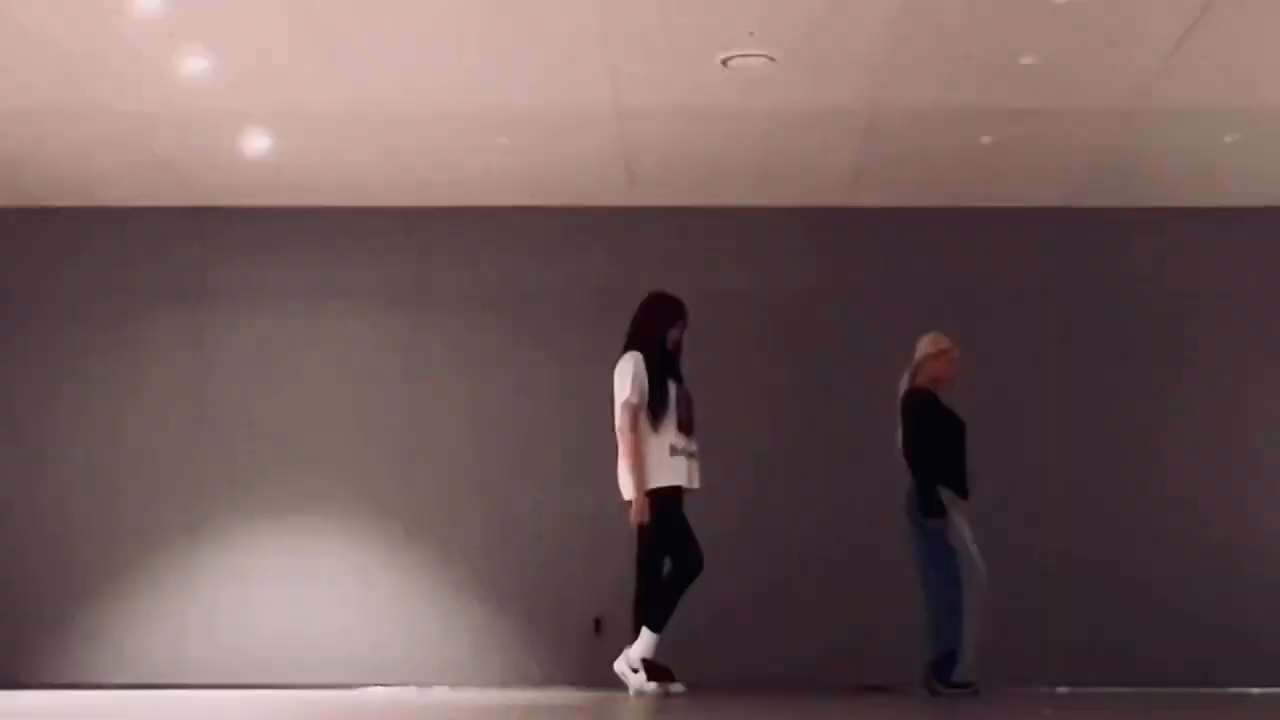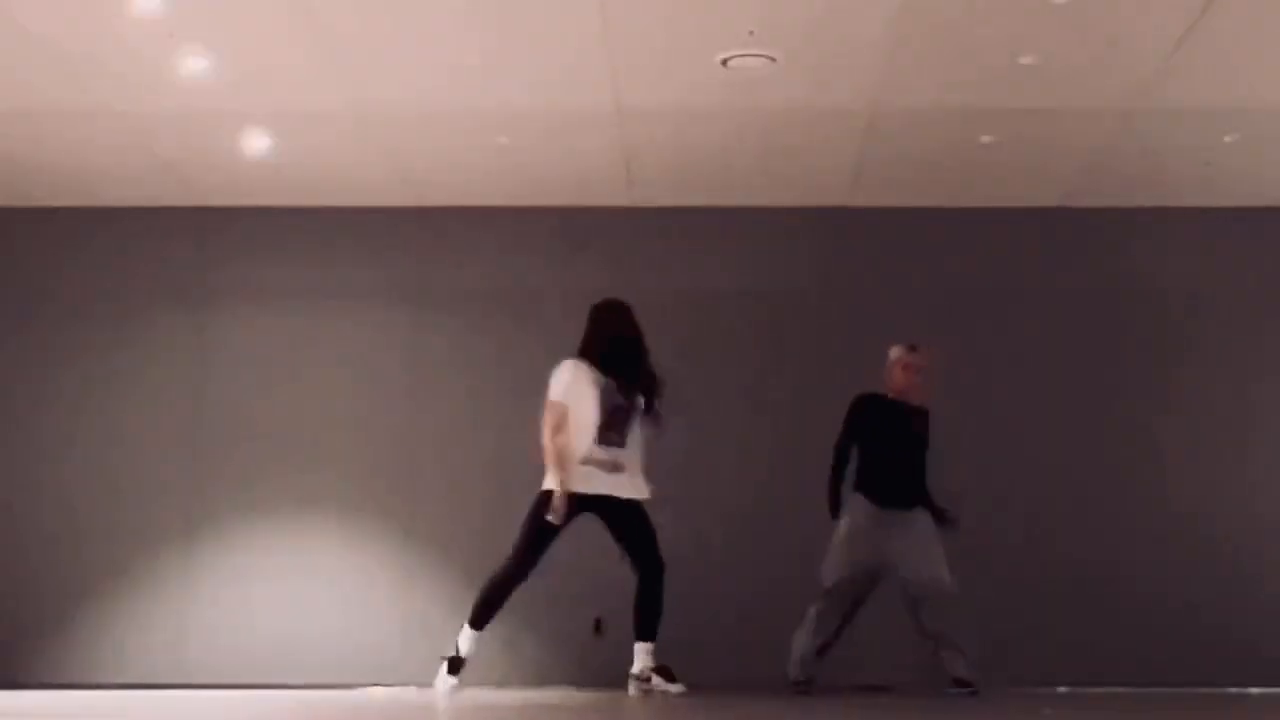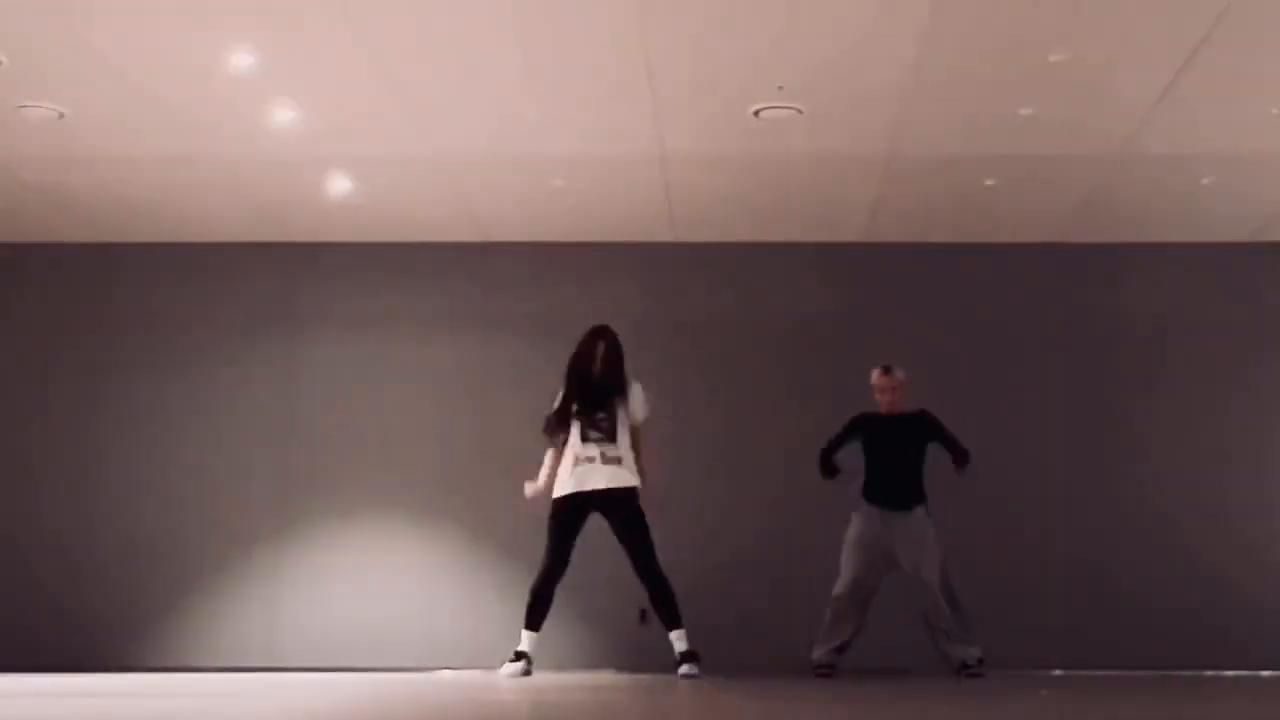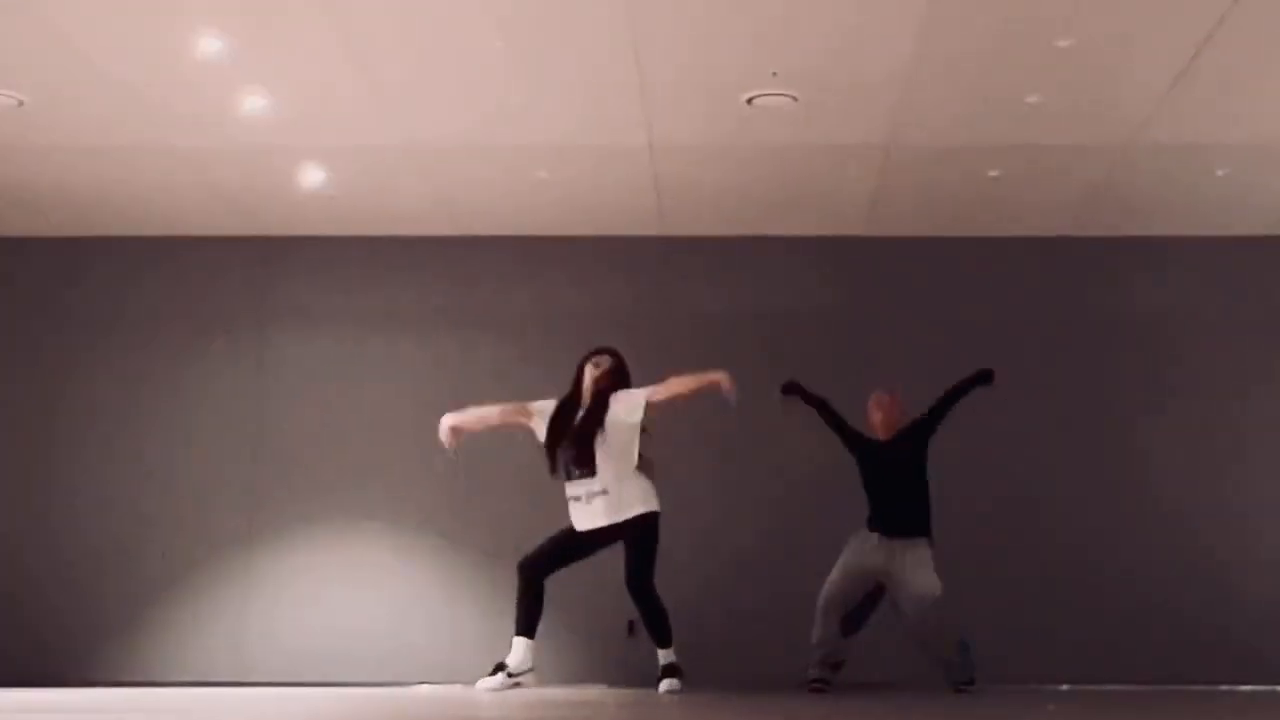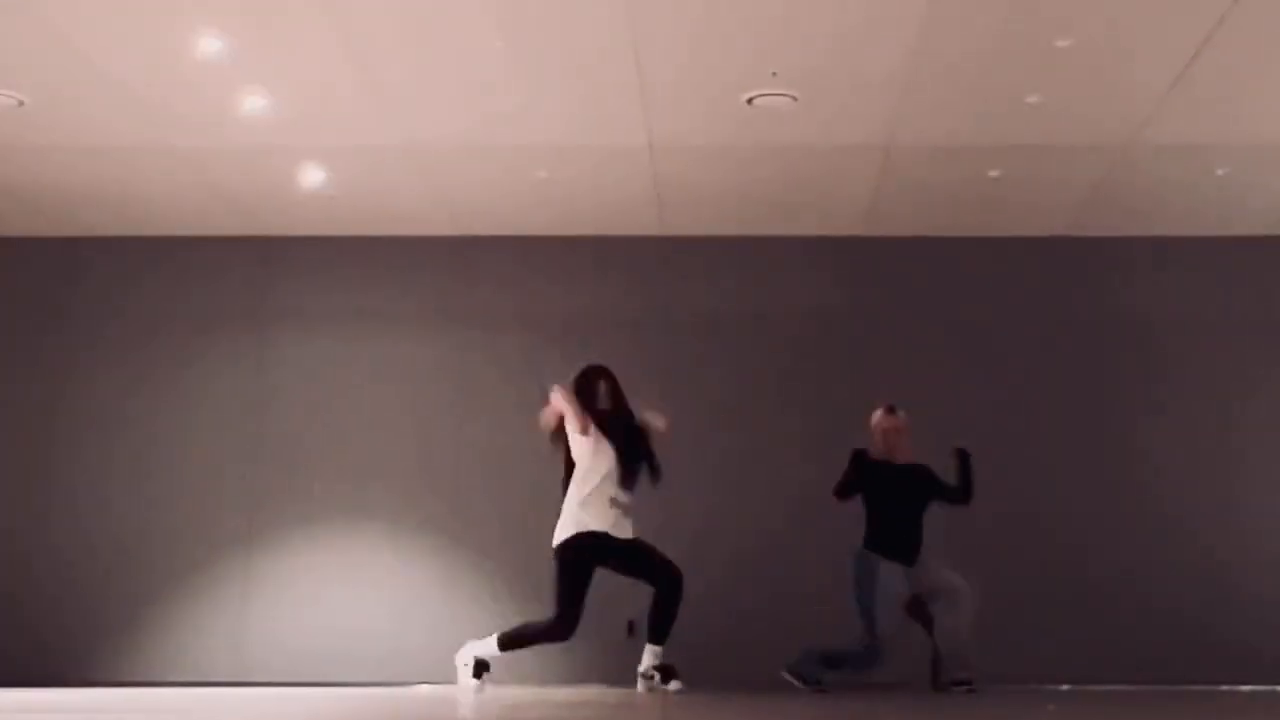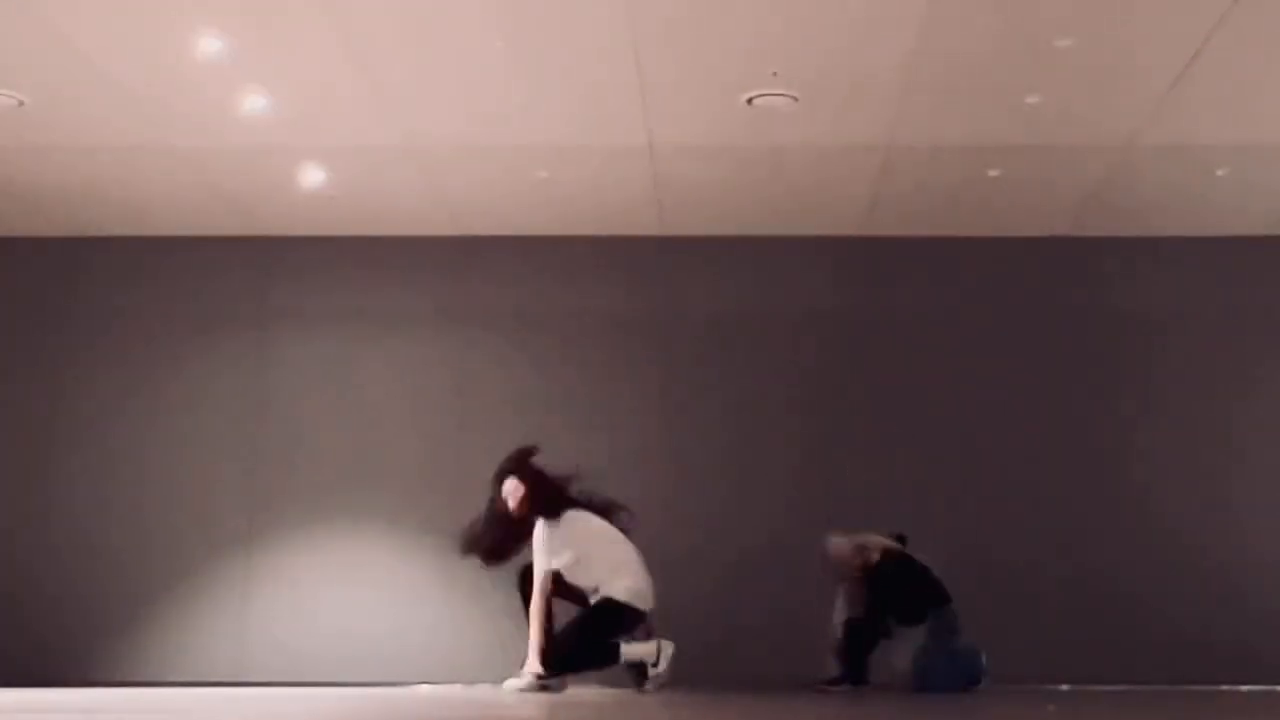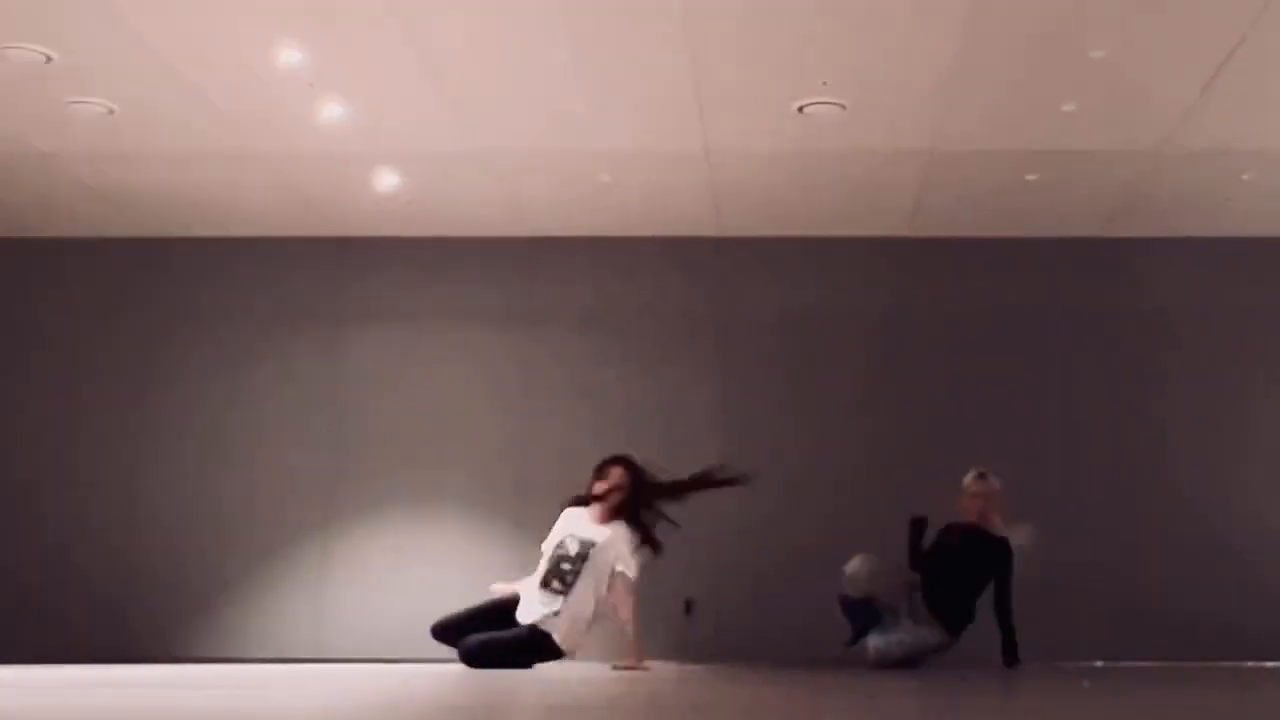
dt=0.7s
person 1, frame 1
left shoulder: (664, 369)
right shoulder: (633, 363)
right elbow: (627, 430)
right wrist: (638, 492)
left hip: (667, 484)
right hip: (650, 485)
left knee: (654, 569)
right knee: (688, 561)
left ankle: (642, 660)
right ankle: (637, 657)
person 1, frame 2
left shoulder: (632, 383)
right shoulder: (573, 371)
right elbow: (550, 432)
right wrist: (560, 483)
left hip: (622, 489)
right hip: (569, 484)
left knee: (652, 567)
right knee: (518, 564)
left ankle: (644, 668)
right ankle: (461, 651)
person 1, frame 3
left shoulder: (629, 392)
right shoulder: (570, 394)
right elbow: (559, 444)
left wrist: (643, 486)
right wrist: (541, 482)
left hip: (618, 490)
right hip: (571, 491)
left knee: (647, 566)
right knee: (552, 568)
left ankle: (683, 649)
right ankle: (524, 652)
person 1, frame 4
left shoulder: (620, 404)
right shoulder: (556, 412)
left elbow: (665, 389)
right elbow: (510, 412)
left wrist: (712, 378)
right wrist: (458, 419)
left hip: (633, 512)
right hip: (588, 520)
left knee: (639, 586)
right knee: (530, 569)
left ankle: (668, 664)
right ankle: (518, 664)
person 1, frame 5
left shoulder: (626, 427)
right shoulder: (583, 428)
right elbow: (559, 395)
left hip: (616, 535)
right hip: (580, 532)
left knee: (671, 581)
right knee: (563, 625)
left ankle: (651, 667)
right ankle: (479, 653)
person 1, frame 6
left shoulder: (546, 526)
right shoulder: (559, 514)
left elbow: (539, 595)
left wrist: (535, 656)
left hip: (627, 596)
right hip: (608, 586)
left knee: (554, 659)
right knee: (528, 575)
left ankle: (652, 652)
person 1, frame 7
left shoulder: (622, 536)
right shoulder: (572, 515)
left elbow: (624, 598)
left wrist: (634, 657)
right wrist: (518, 585)
left hip: (552, 632)
right hip: (529, 603)
left knee: (470, 651)
right knee: (443, 631)
person 2, frame 1
left shoulder: (930, 402)
right shoulder: (917, 399)
right elbow: (913, 452)
right wrist: (930, 498)
left hip: (944, 499)
right hip: (935, 499)
left knee: (949, 584)
right knee: (952, 582)
left ankle: (943, 671)
right ankle: (942, 672)
person 2, frame 2
left shoulder: (920, 416)
right shoulder: (867, 406)
left elbow: (916, 471)
right elbow: (842, 453)
left wrist: (932, 507)
right wrist: (836, 498)
left hip: (910, 517)
right hip: (866, 510)
left knee: (936, 590)
right knee: (836, 591)
left ankle: (955, 669)
right ankle: (801, 666)
person 2, frame 3
left shoulder: (920, 419)
right shoulder: (865, 422)
left elbow: (949, 442)
right elbow: (834, 447)
left wrist: (958, 453)
right wrist: (827, 461)
left hip: (913, 516)
right hip: (872, 516)
left knee: (937, 586)
right knee: (850, 586)
left ankle: (966, 655)
right ankle: (825, 654)
person 2, frame 4
left shoulder: (915, 436)
right shoulder: (864, 447)
left elbow: (943, 404)
right elbow: (831, 417)
left wrist: (977, 379)
right wrist: (800, 391)
left hip: (912, 543)
right hip: (872, 541)
left knee: (924, 599)
right knee: (832, 598)
left ankle: (960, 669)
right ankle: (821, 669)
person 2, frame 5
left shoulder: (920, 473)
right shoulder: (867, 464)
left elbow: (961, 496)
right elbow: (842, 492)
left wrist: (964, 464)
left hip: (910, 564)
right hip: (877, 562)
left knee: (956, 594)
right knee: (877, 640)
left ankle: (950, 673)
right ankle: (806, 668)
person 2, frame 6
left shoulder: (882, 569)
left elbow: (875, 623)
left hip: (935, 617)
right hip: (907, 616)
left knee: (925, 678)
left ankle: (971, 661)
right ankle: (852, 672)
person 2, frame 7
left shoulder: (1000, 547)
right shoulder: (952, 531)
left elbow: (1002, 600)
right elbow: (919, 565)
left wrist: (1009, 647)
right wrist: (916, 532)
left hip: (943, 627)
right hip: (919, 598)
left knee: (877, 652)
right knee: (859, 567)
right ankle: (868, 628)
